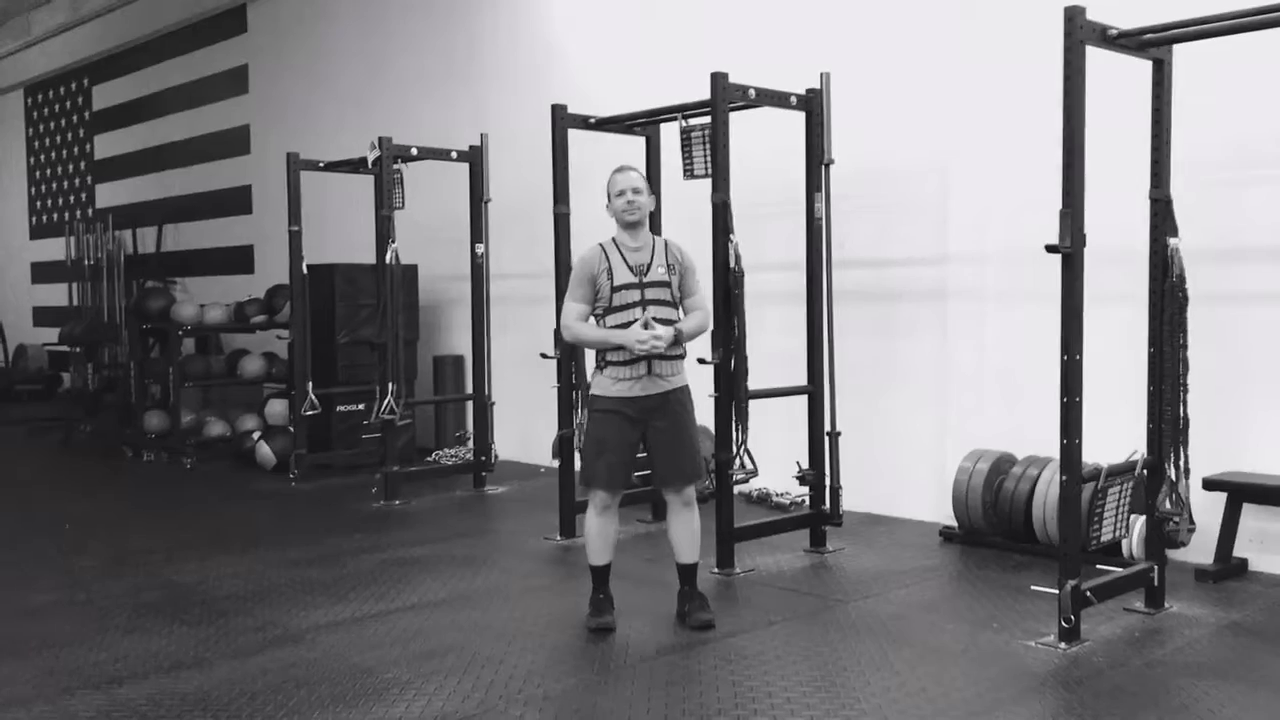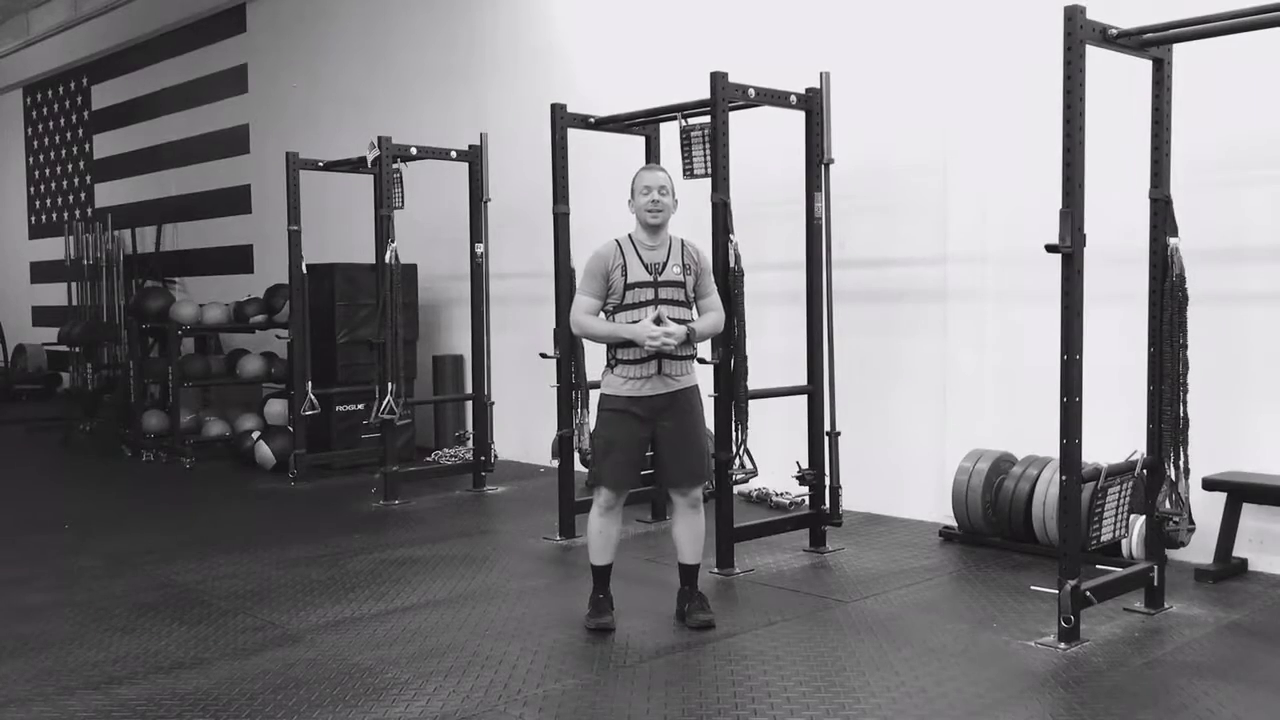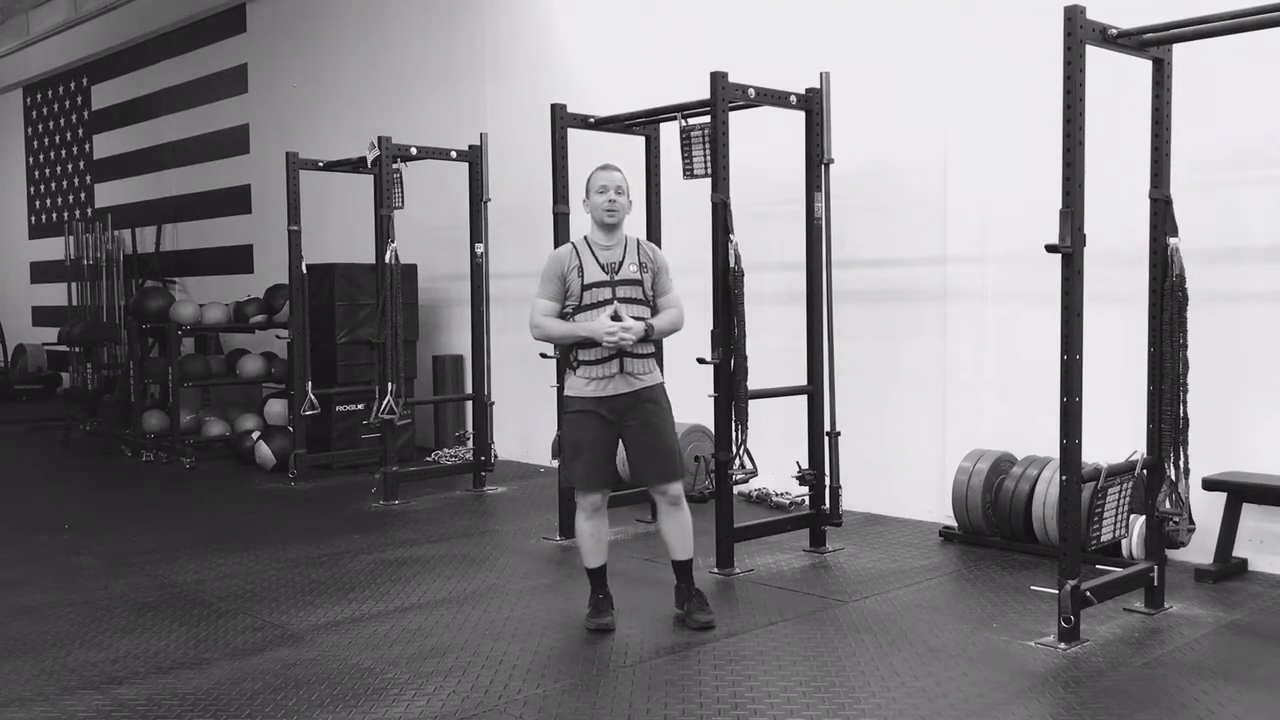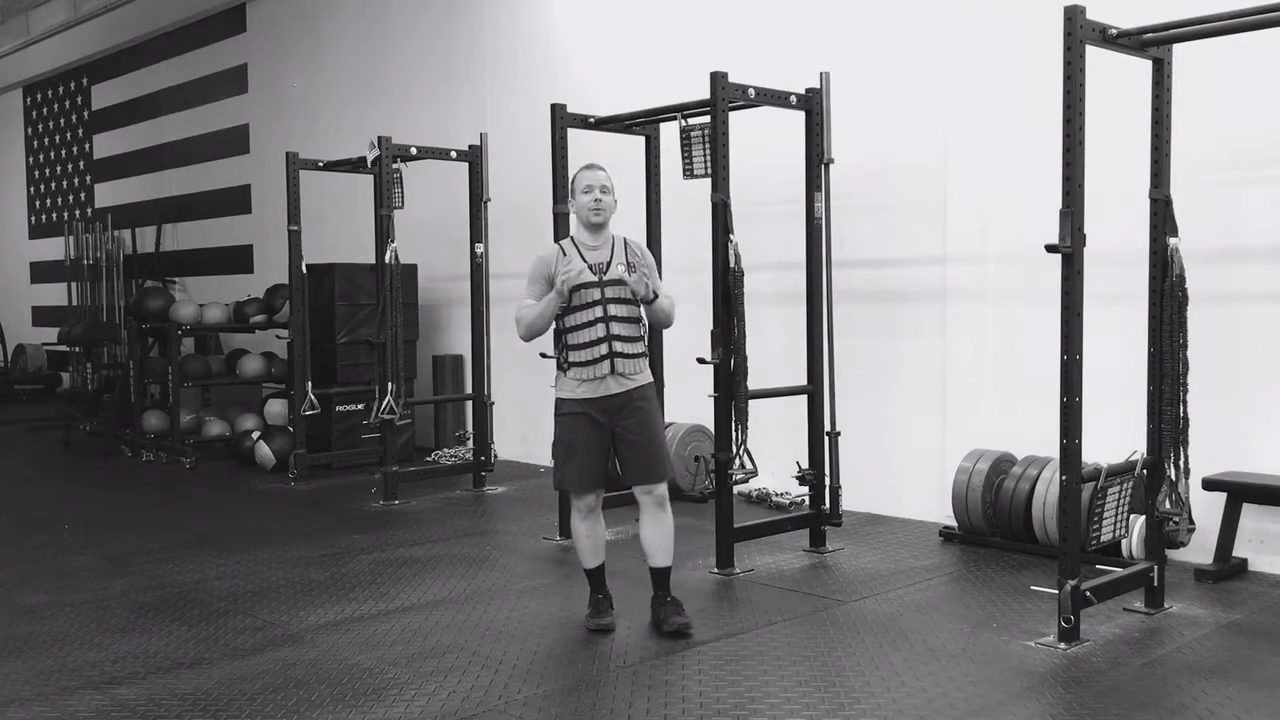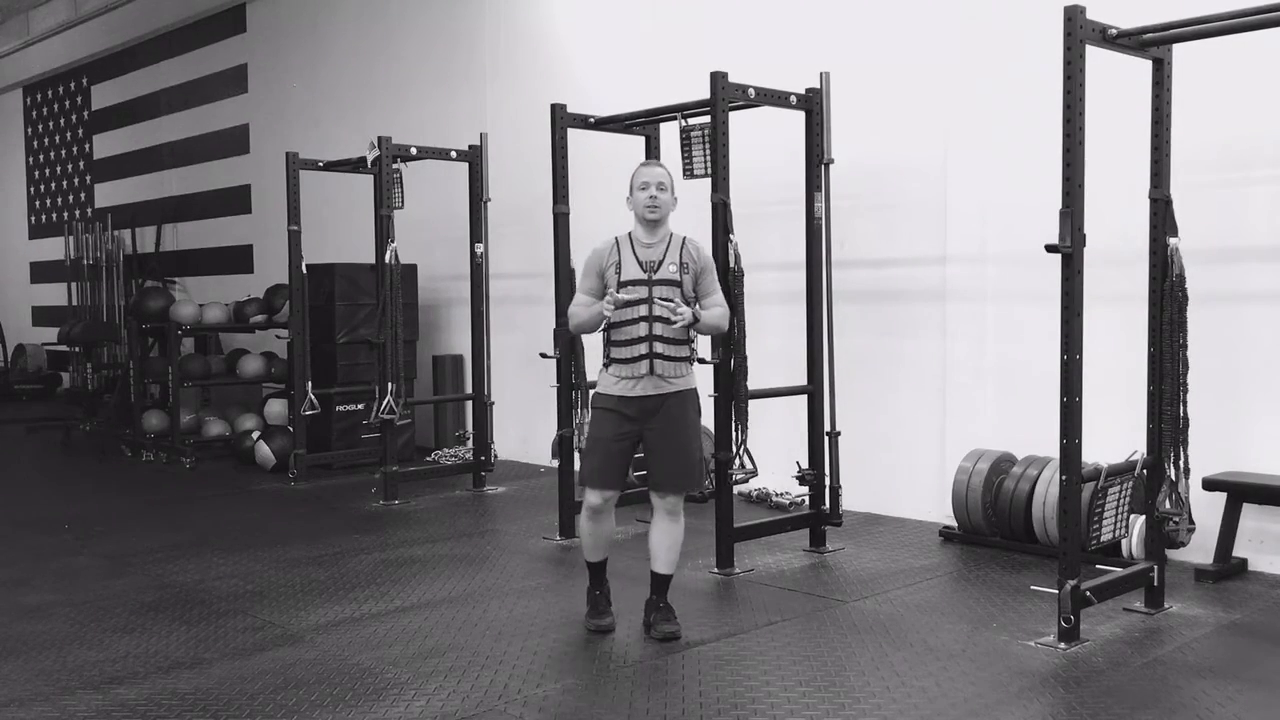
dt=1s
person 1, frame 1
left shoulder: (676, 255)
right shoulder: (592, 260)
left elbow: (701, 314)
right elbow: (570, 327)
left wrist: (673, 333)
right wrist: (622, 337)
left hip: (669, 391)
right hip: (613, 395)
left knee: (683, 493)
right knee: (603, 496)
left ankle: (689, 592)
right ankle: (600, 595)
person 1, frame 2
left shoulder: (693, 256)
right shoulder: (607, 256)
left elbow: (716, 316)
right elbow: (579, 320)
left wrist: (686, 332)
right wrist: (632, 331)
left hip: (679, 391)
right hip: (622, 393)
left knee: (689, 494)
right knee: (607, 495)
left ankle: (689, 593)
right ankle: (600, 595)
person 1, frame 3
left shoulder: (649, 255)
right shoulder: (564, 259)
left elbow: (675, 314)
right elbow: (539, 325)
left wrist: (644, 328)
right wrist: (591, 329)
left hip: (644, 389)
right hip: (587, 395)
left knee: (671, 490)
right knee: (591, 499)
left ankle: (687, 590)
right ankle: (599, 595)
person 1, frame 4
left shoulder: (637, 253)
right shoulder: (550, 260)
left elbow: (667, 317)
right elbow: (525, 328)
left wrist: (650, 296)
right wrist: (558, 295)
left hip: (635, 390)
right hip: (579, 396)
left knee: (654, 493)
right knee: (585, 500)
left ankle: (663, 597)
right ankle: (599, 595)
person 1, frame 5
left shoulder: (694, 254)
right shoulder: (605, 253)
left elbow: (721, 317)
right elbow: (574, 320)
left wrist: (694, 316)
right wrist: (600, 309)
left hip: (674, 394)
right hip: (615, 393)
left knee: (669, 500)
right knee: (597, 497)
left ankle: (658, 601)
right ankle: (597, 588)
